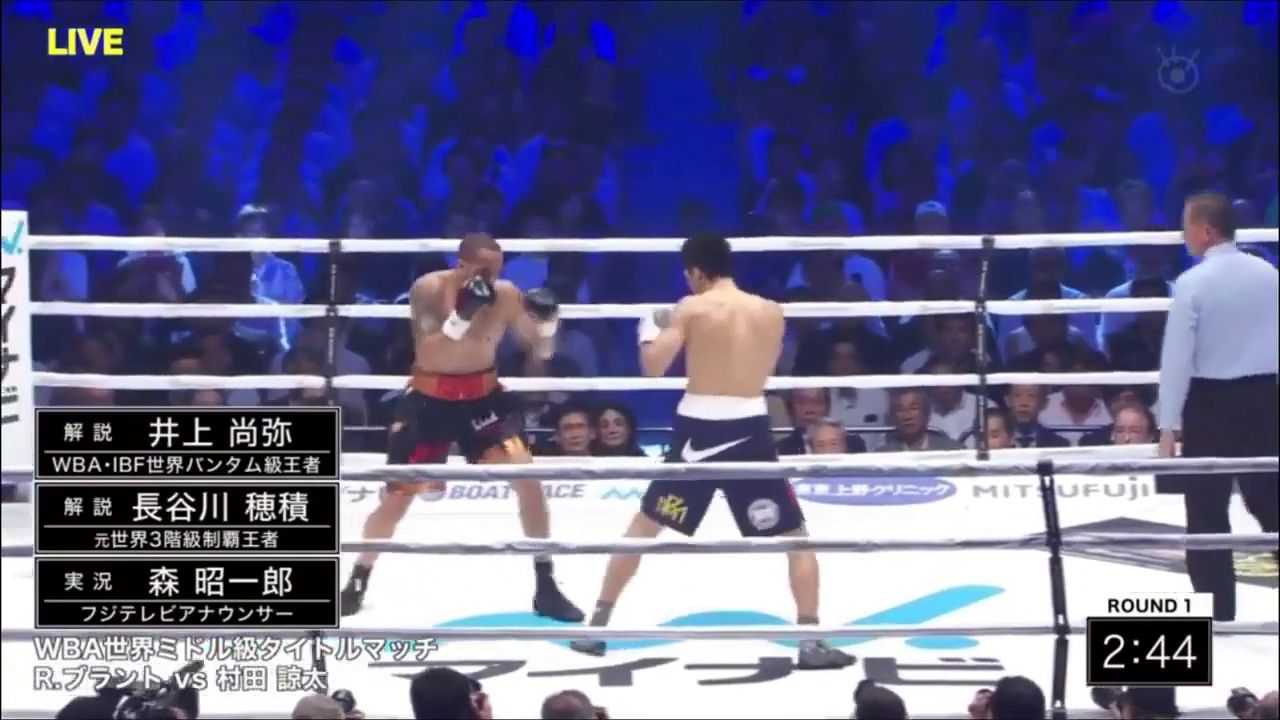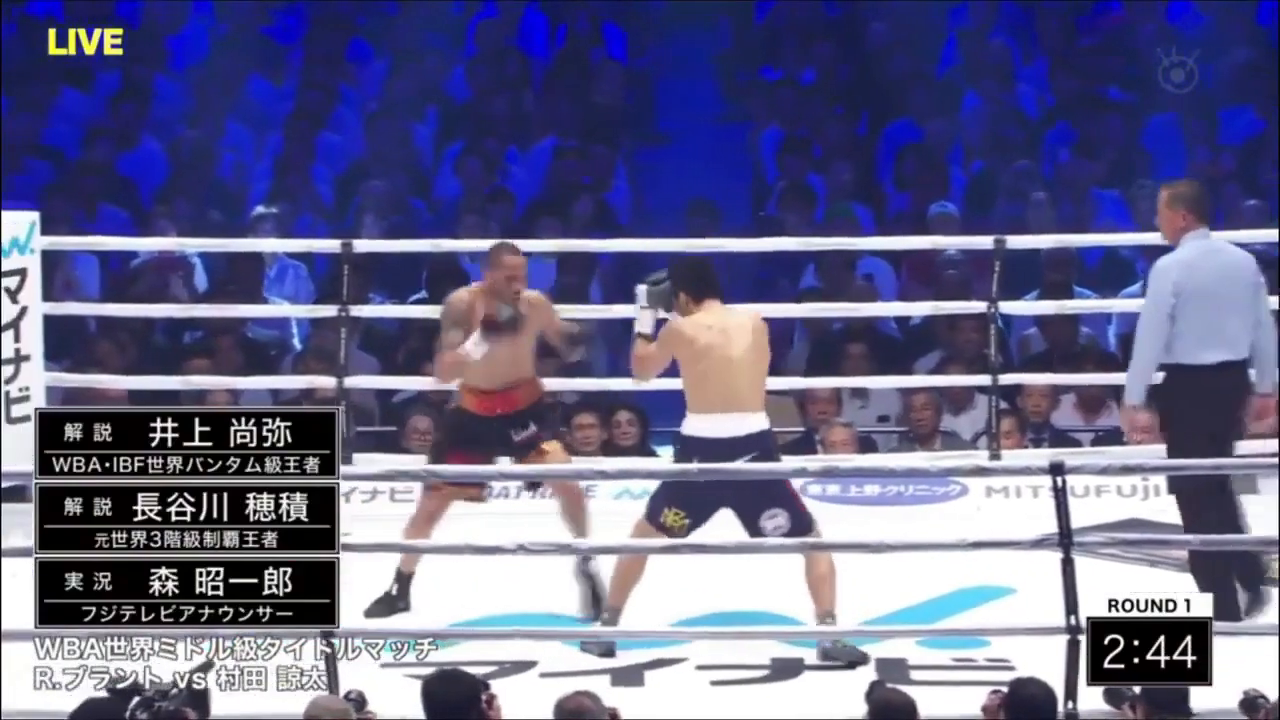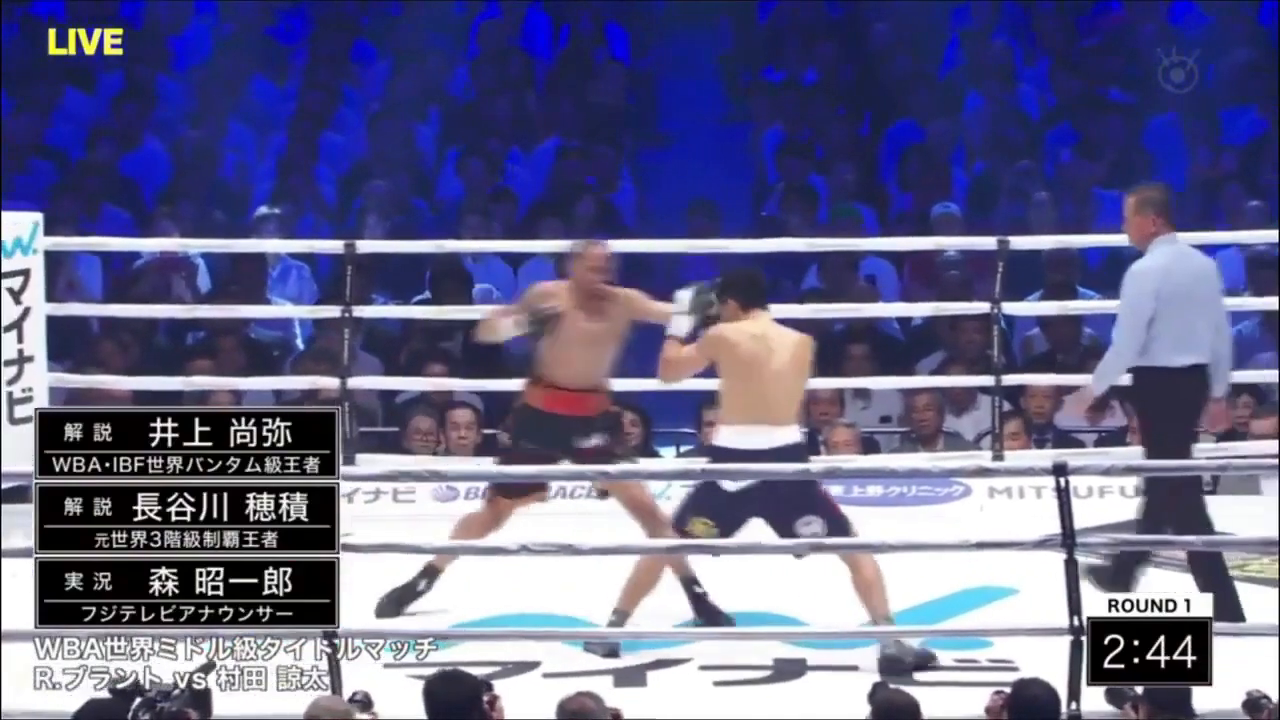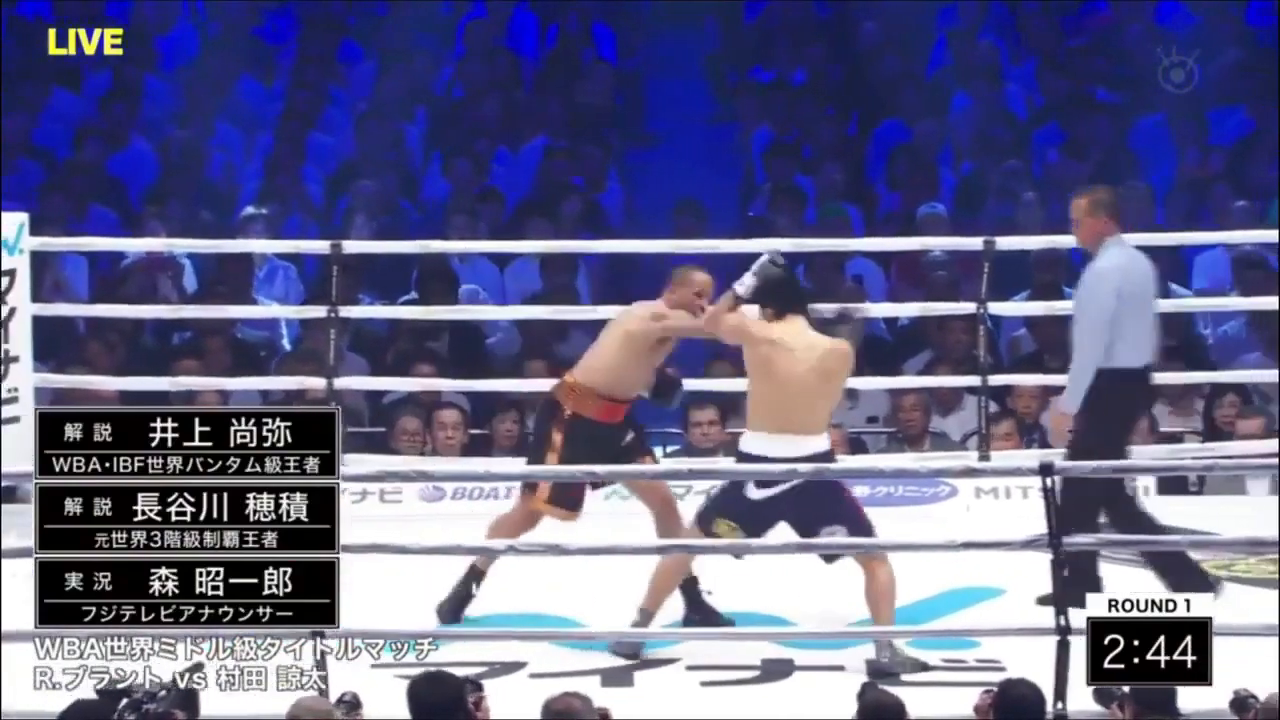
dt=0.2s
person 1, frame 1
left shoulder: (1192, 282)
left elbow: (1176, 358)
left wrist: (1168, 424)
left hip: (1211, 401)
left knee: (1206, 510)
left ankle: (1215, 608)
person 1, frame 2
left shoulder: (1170, 267)
right shoulder: (1243, 260)
left elbow: (1150, 339)
left wrist: (1133, 399)
left hip: (1188, 385)
right hip: (1232, 380)
left knee: (1196, 496)
right knee: (1215, 486)
left ankle: (1223, 601)
person 1, frame 3
left shoulder: (1145, 271)
right shoulder: (1204, 264)
left elbow: (1127, 342)
right elbow: (1221, 334)
left wrist: (1093, 390)
right wrist: (1218, 394)
left hip: (1159, 386)
right hip: (1195, 382)
left knee: (1179, 492)
right knee: (1166, 485)
left ankle: (1223, 600)
right ankle: (1122, 570)
person 1, frame 4
left shoulder: (1102, 271)
right shoulder: (1139, 263)
left elbow: (1091, 345)
left wrist: (1066, 407)
left hip: (1109, 386)
right hip: (1132, 380)
left knee: (1103, 493)
right knee: (1084, 484)
left ankle: (1187, 578)
right ankle: (1079, 580)
person 2, frame 1
left shoulder: (691, 308)
right shoulder: (771, 313)
left elbow: (654, 366)
left wrist: (648, 331)
left hip: (698, 432)
right hip: (748, 433)
left knee: (643, 527)
right knee: (794, 537)
left ankle: (599, 623)
right ankle: (811, 640)
person 2, frame 2
left shoulder: (682, 329)
right shoulder: (758, 326)
left elbow: (642, 370)
left wrist: (645, 313)
left hip: (702, 450)
right hip: (754, 448)
left knee: (644, 535)
right knee: (810, 541)
left ankle: (606, 629)
right ankle: (829, 636)
person 2, frame 3
left shoulder: (723, 336)
right shoulder: (802, 342)
left elbow: (668, 372)
left wrist: (682, 321)
left hip: (733, 461)
right hip: (787, 459)
right knee: (853, 550)
left ankle: (613, 629)
right ankle: (891, 642)
person 2, frame 4
left shoulder: (757, 334)
right shoulder: (841, 351)
left elbow: (712, 322)
left wrist: (749, 280)
left hip: (757, 468)
left knee: (690, 542)
right knee: (874, 557)
left ankle: (636, 630)
right ankle: (886, 651)
person 3, frame 1
left shoulder: (506, 294)
right shoulder: (428, 288)
left elbow: (541, 352)
right elbow: (427, 357)
left wrist: (547, 321)
right wrist: (462, 315)
left hip: (484, 395)
right hip: (430, 399)
left knee: (528, 480)
right knee: (396, 499)
left ankle: (545, 583)
right ankle: (359, 579)
person 3, frame 2
left shoulder: (535, 304)
right shoulder: (460, 304)
left elbow: (562, 340)
right elbow: (444, 372)
left wrist: (572, 339)
right wrist: (483, 340)
left hip: (524, 408)
right hip: (473, 413)
left knee: (567, 484)
right knee: (430, 507)
left ankle: (584, 570)
right ankle: (399, 588)
person 3, frame 3
left shoulder: (624, 302)
right shoulder: (548, 295)
left elbow: (676, 316)
right elbow: (485, 334)
right wrist: (518, 321)
left hip: (592, 415)
right hip: (540, 412)
left knee: (641, 502)
right knee: (495, 511)
left ankle: (695, 592)
right ankle: (423, 581)
person 3, frame 4
left shoulder: (664, 321)
right shoulder: (659, 315)
left wrist: (660, 378)
left hip: (612, 417)
right hip: (574, 414)
left knee: (663, 499)
right knee: (531, 511)
left ankle: (693, 599)
right ankle: (470, 582)
